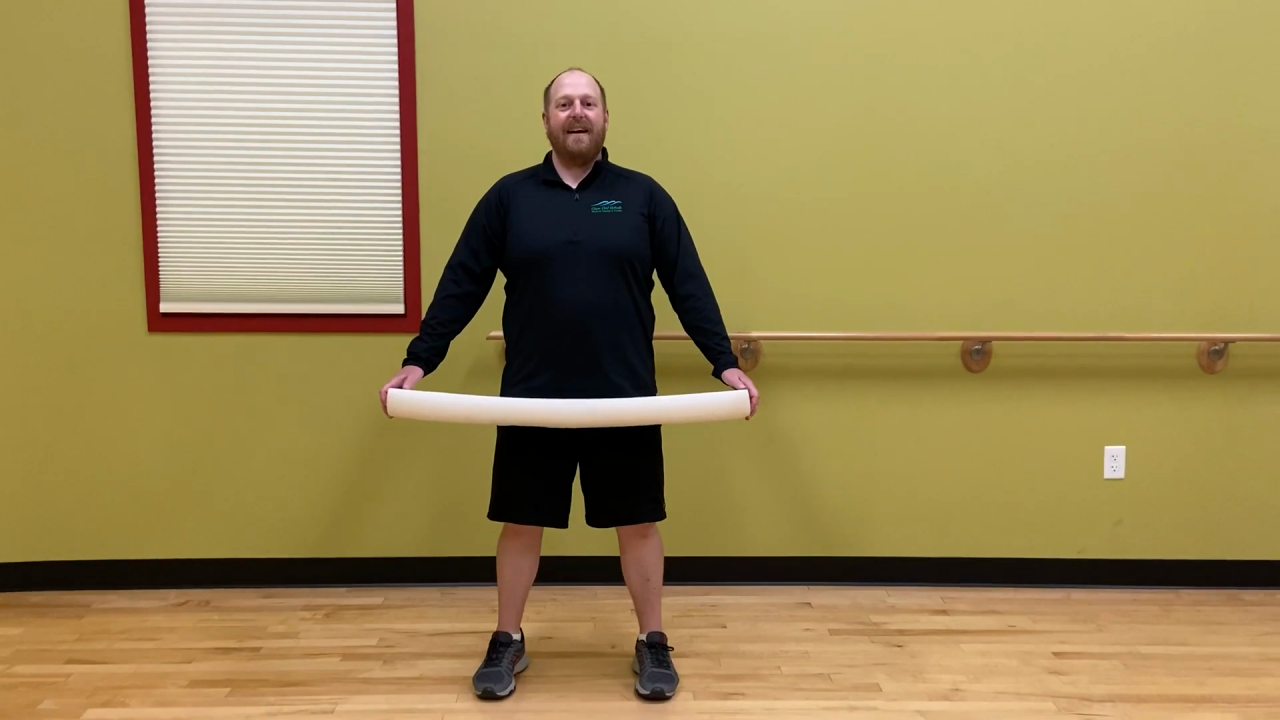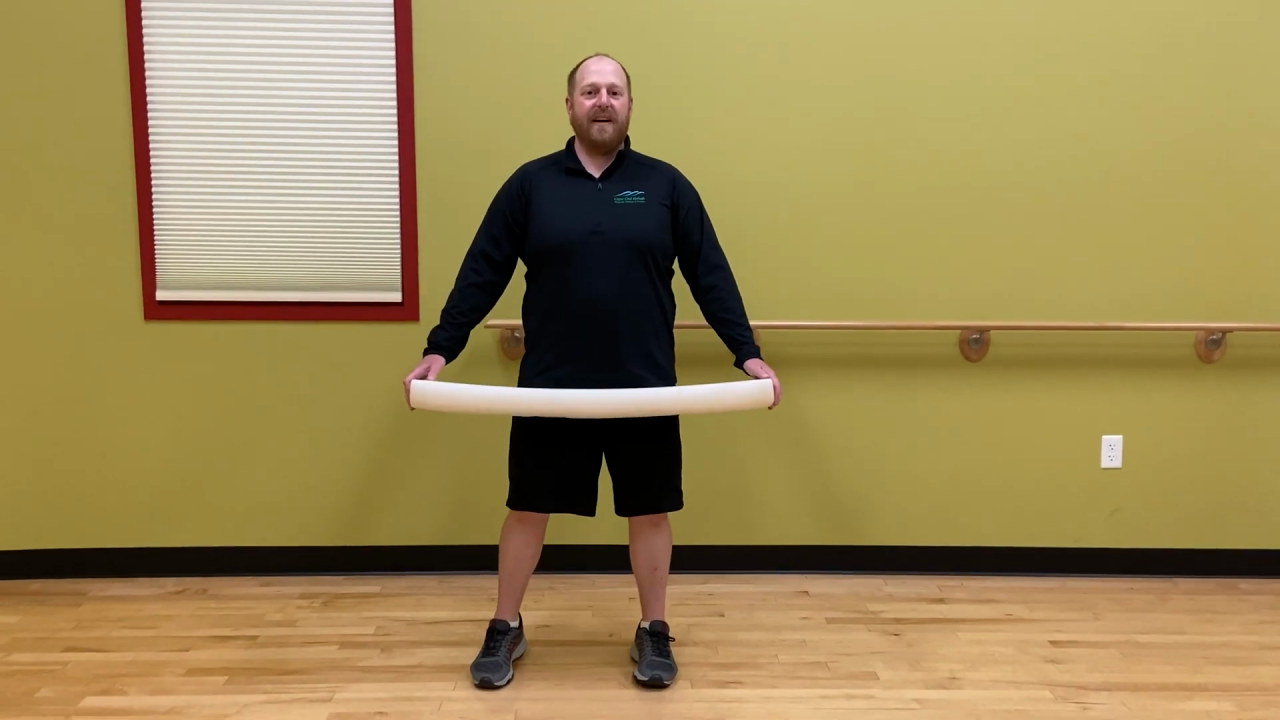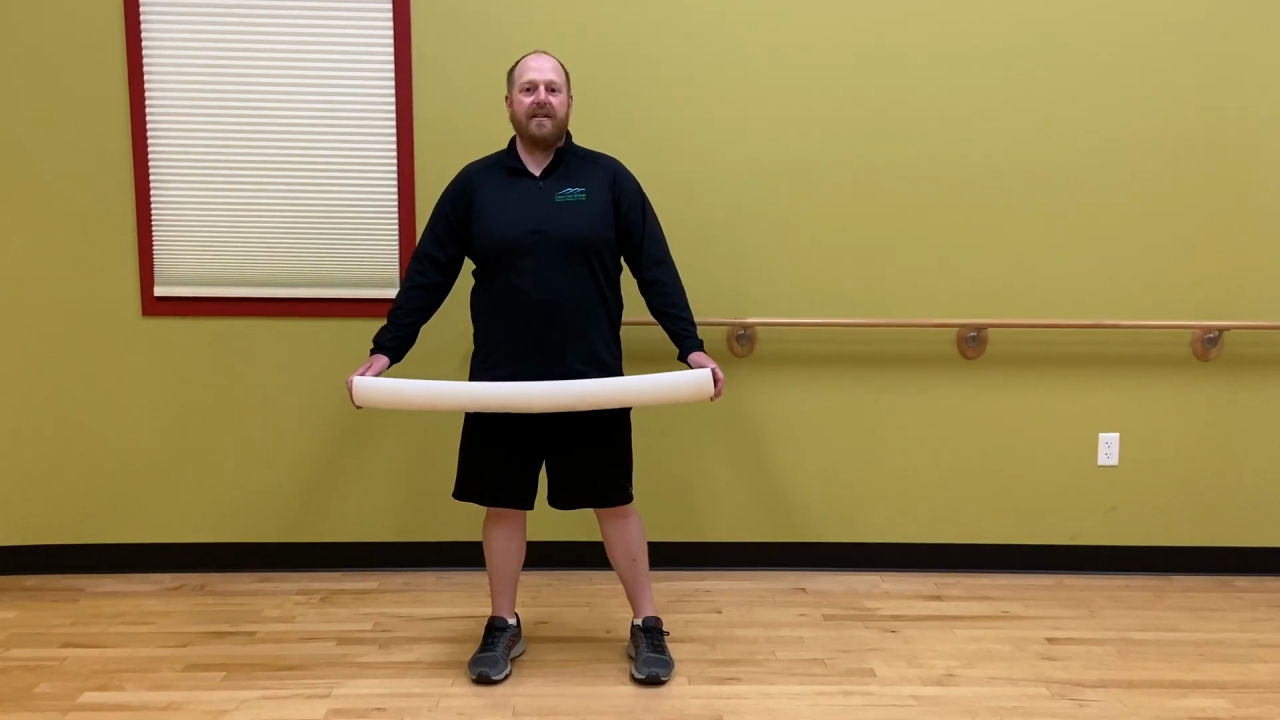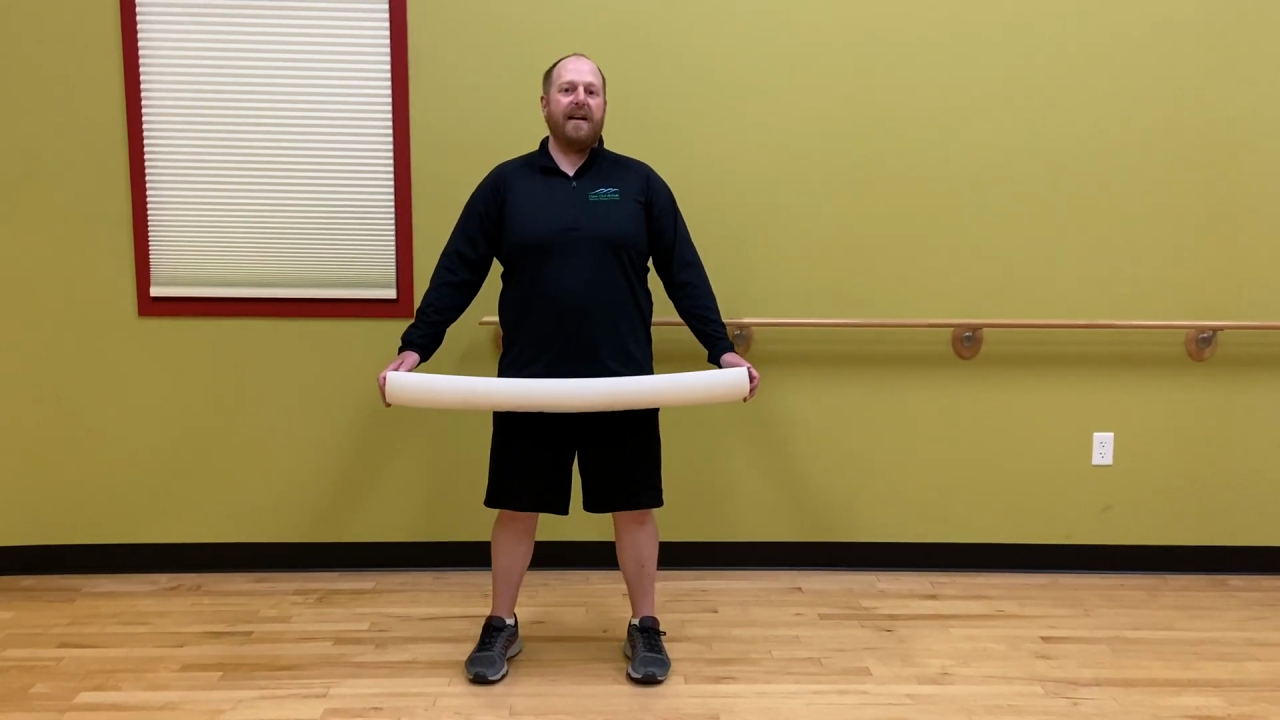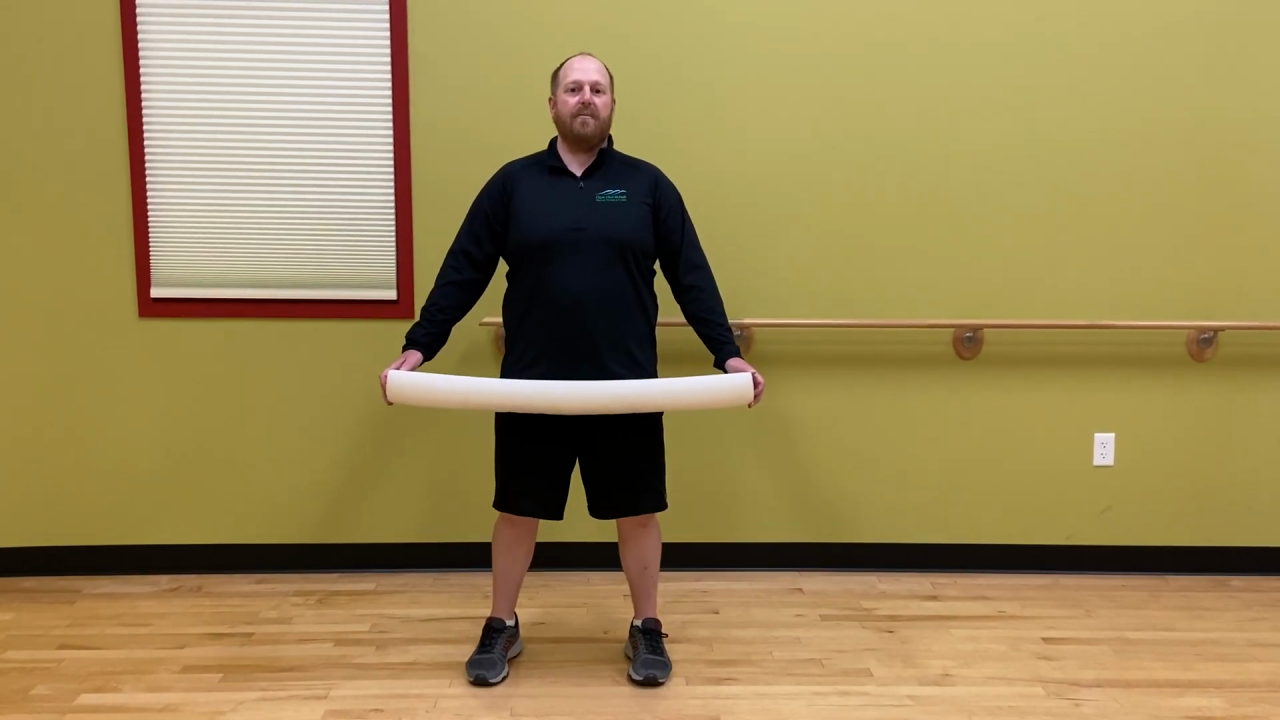
dt=1s
person 1, frame 1
left shoulder: (643, 196)
right shoulder: (508, 197)
left elbow: (688, 286)
right elbow: (461, 286)
left wrist: (725, 363)
right wrist: (419, 359)
left hip: (625, 400)
right hip: (532, 401)
left knee: (638, 524)
right knee: (520, 524)
left ankle: (652, 643)
right ankle: (507, 641)
person 1, frame 2
left shoulder: (666, 185)
right shoulder: (530, 184)
left elbow: (710, 276)
right elbow: (482, 273)
left wrist: (747, 353)
right wrist: (439, 348)
left hip: (643, 390)
right hip: (549, 390)
left knee: (649, 513)
right knee: (526, 511)
left ankle: (653, 631)
right ankle: (505, 628)
person 1, frame 3
left shoulder: (608, 178)
right shoulder: (474, 184)
left elbow: (654, 269)
right elbow: (428, 275)
left wrist: (690, 346)
right wrist: (386, 349)
left hip: (594, 384)
right hip: (501, 385)
left knee: (615, 504)
right knee: (503, 507)
left ankle: (646, 626)
right ankle: (503, 626)
person 1, frame 4
left shoulder: (639, 183)
right shoulder: (505, 184)
left elbow: (683, 273)
right elbow: (457, 273)
left wrist: (721, 349)
right wrist: (415, 346)
left hip: (623, 385)
right hip: (529, 386)
left knee: (634, 508)
right knee: (516, 509)
left ankle: (644, 627)
right ankle: (501, 626)
person 1, frame 5
left shoulder: (648, 184)
right shoulder: (513, 183)
left elbow: (691, 277)
right elbow: (462, 272)
left wrist: (727, 354)
right wrist: (418, 345)
left hip: (626, 388)
right hip: (531, 387)
left knee: (637, 513)
right knee: (517, 512)
left ankle: (646, 629)
right ankle: (501, 627)
